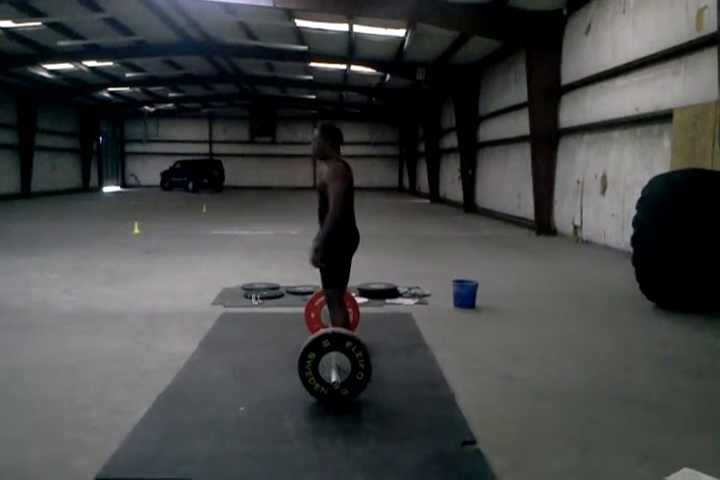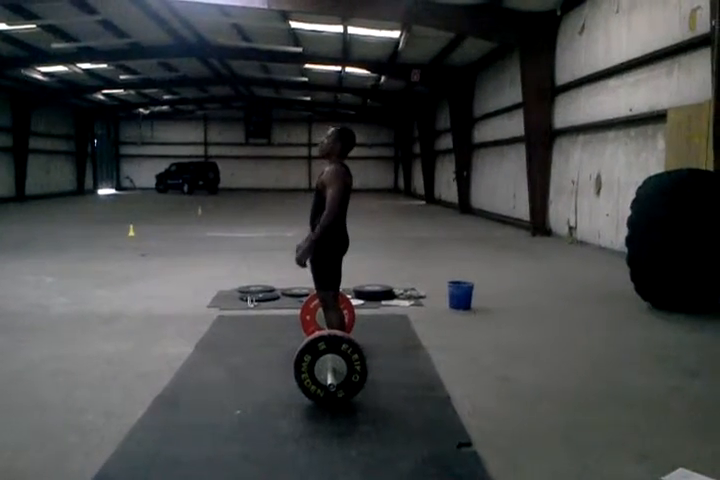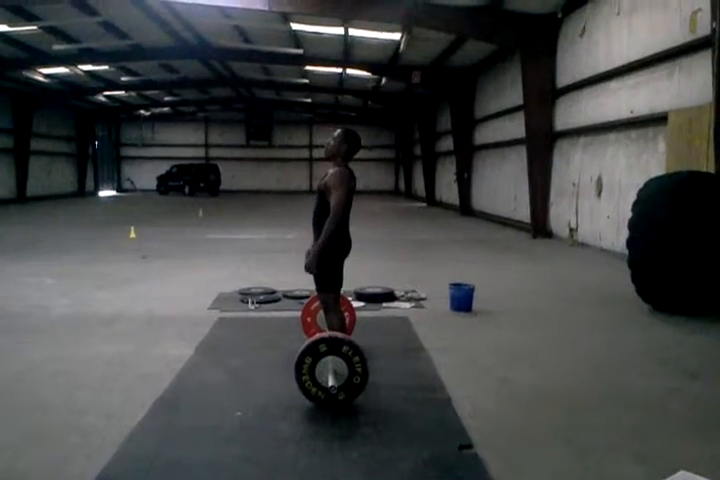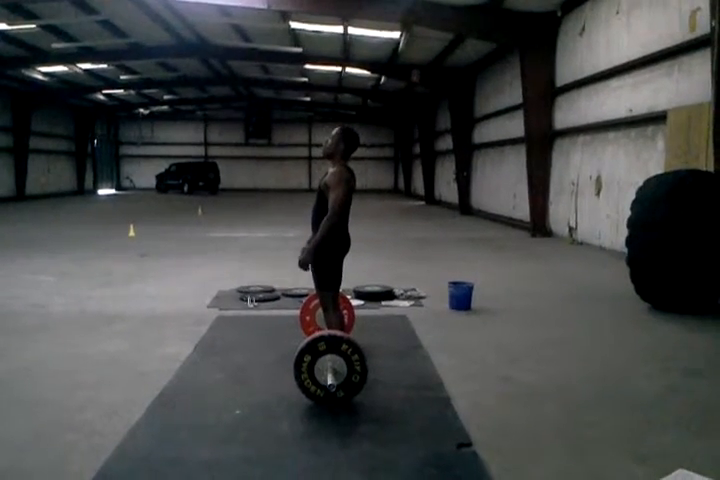
dt=0.4s
person 1, frame 1
left shoulder: (334, 169)
right shoulder: (332, 167)
left elbow: (335, 211)
left wrist: (318, 245)
right wrist: (320, 241)
left hip: (339, 240)
right hip: (337, 238)
left knee: (334, 298)
right knee: (333, 297)
person 1, frame 2
left shoulder: (335, 172)
right shoulder: (335, 170)
left elbow: (330, 213)
left wrist: (308, 245)
right wrist: (309, 241)
left hip: (328, 243)
right hip: (327, 241)
left knee: (329, 302)
right knee: (329, 300)
person 1, frame 3
left shoulder: (339, 175)
right shoulder: (338, 173)
left elbow: (335, 217)
left wrist: (316, 252)
right wrist: (316, 247)
left hip: (331, 246)
right hip: (329, 244)
left knee: (330, 305)
right knee: (330, 303)
person 1, frame 4
left shoulder: (338, 174)
right shoulder: (336, 172)
left elbow: (333, 216)
left wrist: (310, 249)
right wrist: (311, 243)
left hip: (329, 245)
right hip: (327, 243)
left knee: (329, 304)
right knee: (330, 302)
